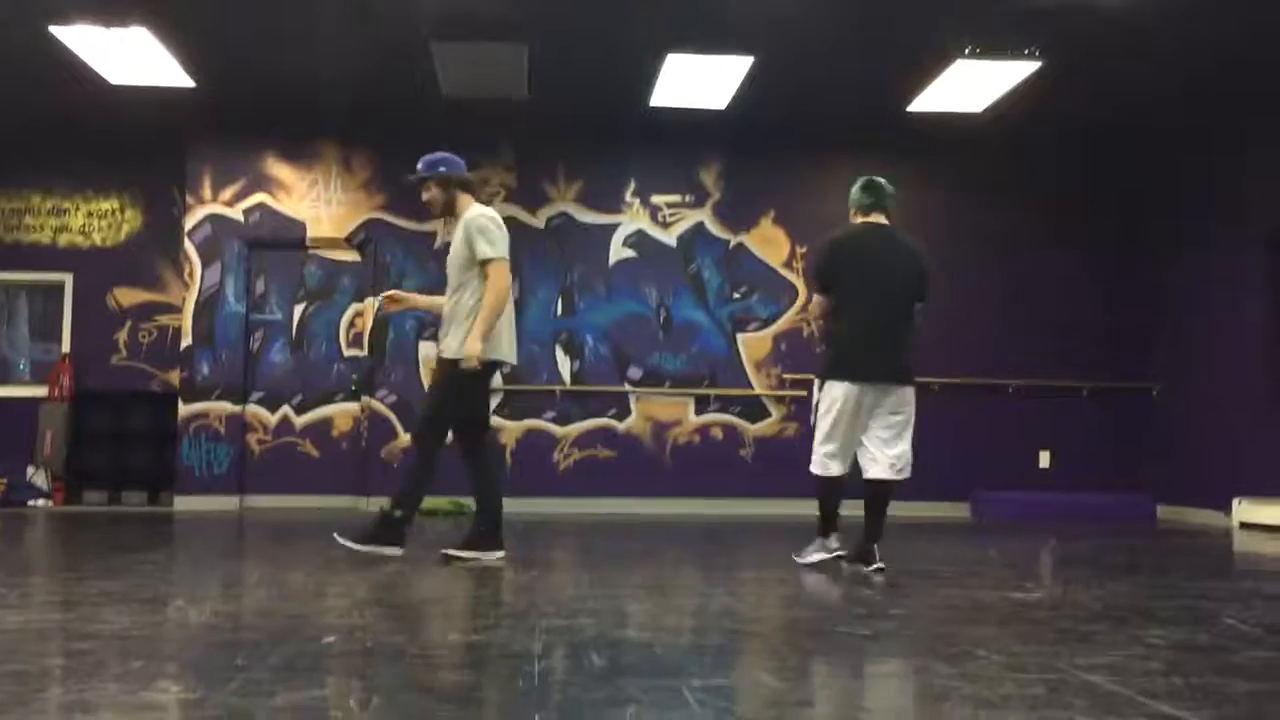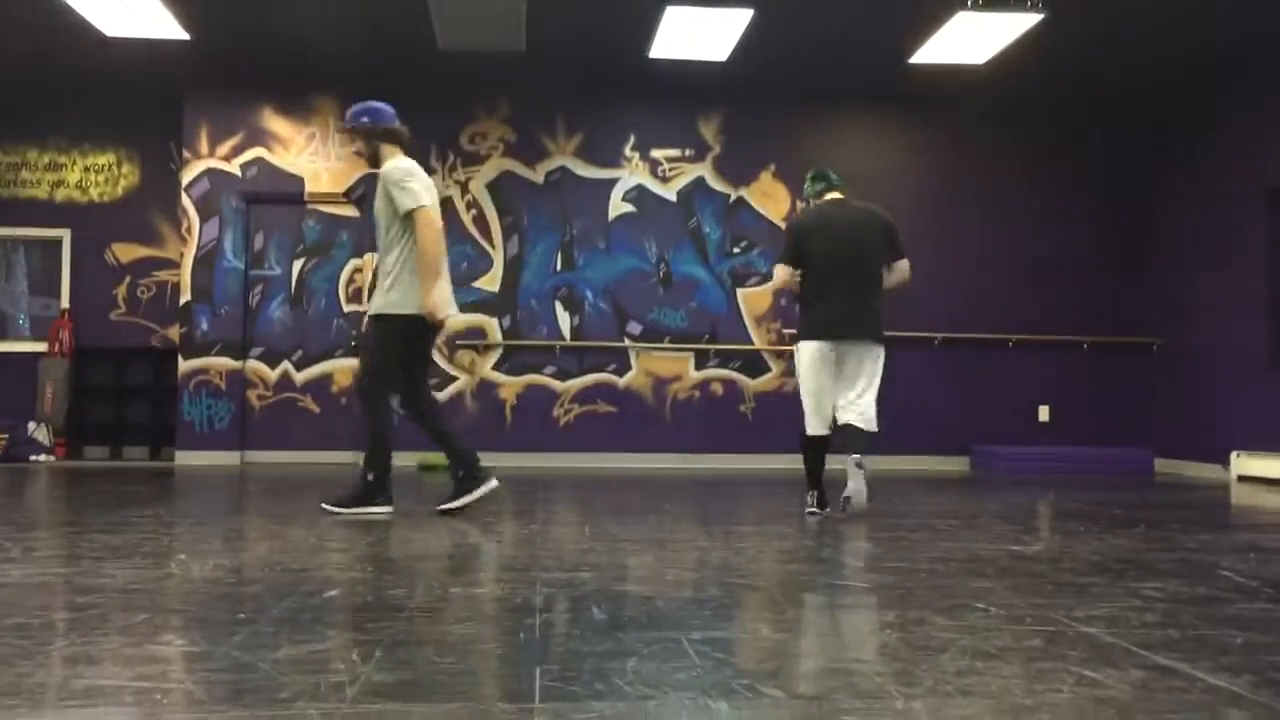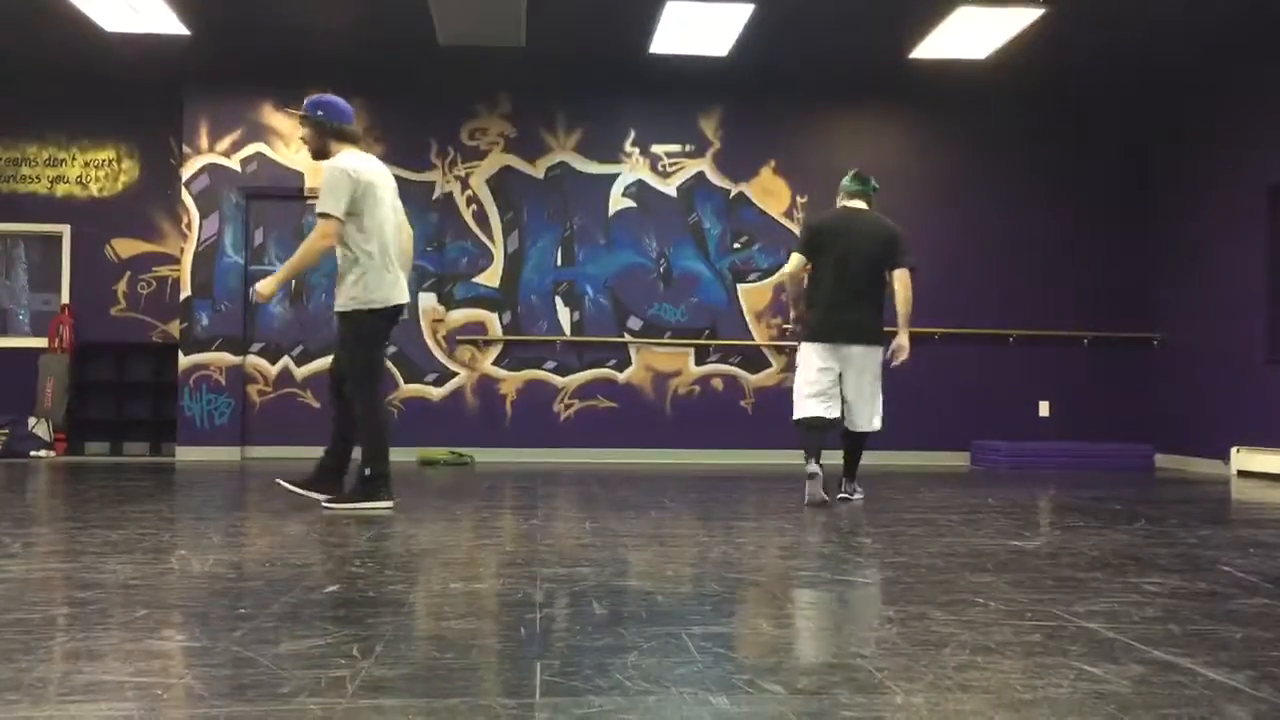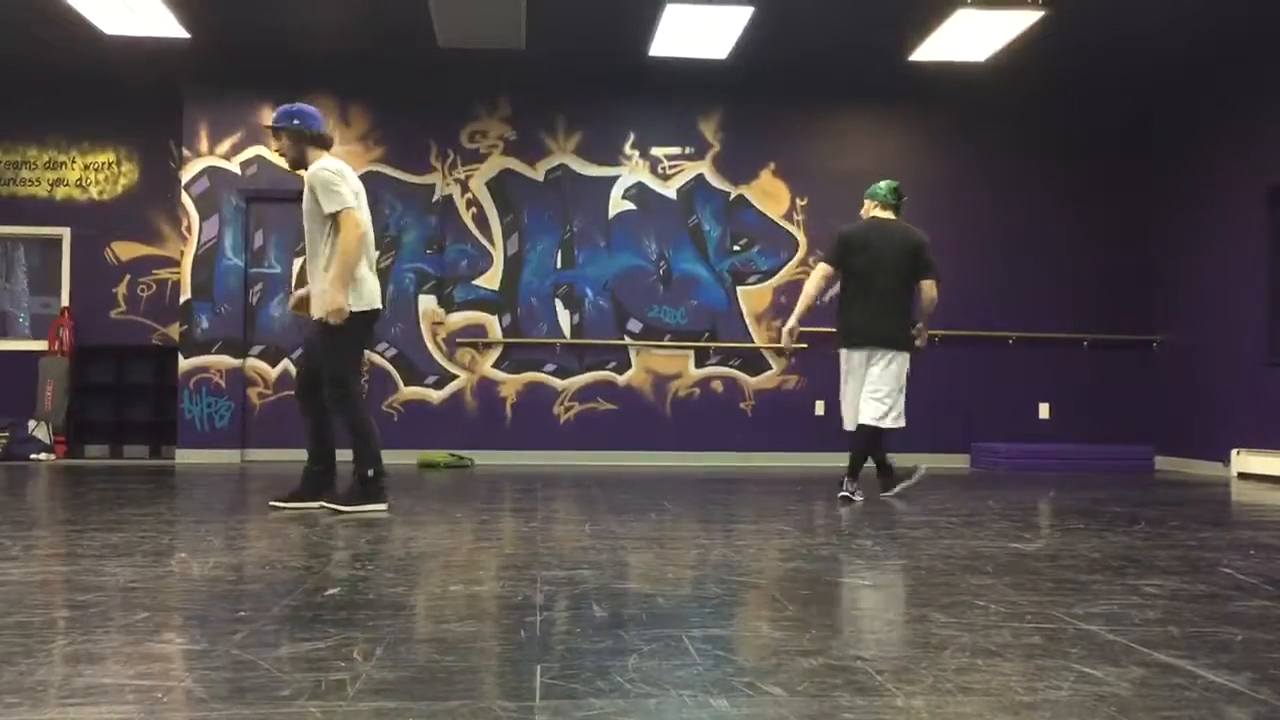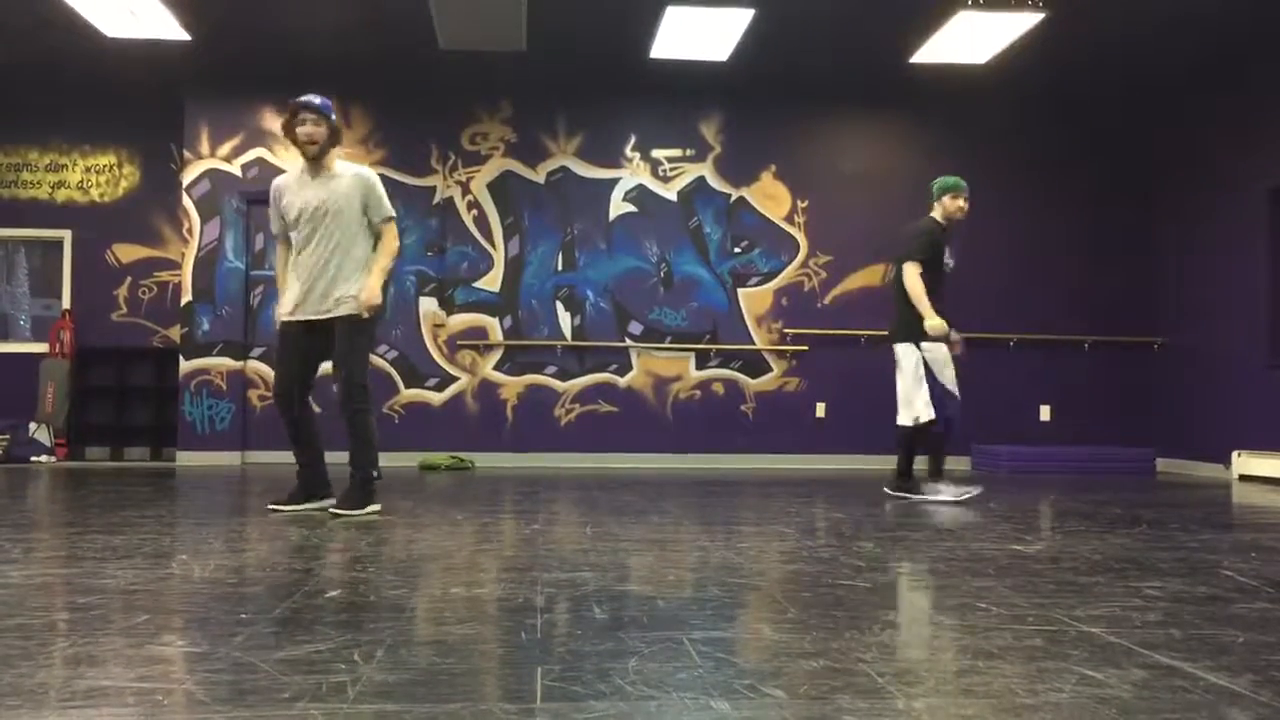
dt=0.5s
person 1, frame 1
left shoulder: (480, 219)
right shoulder: (462, 228)
left elbow: (500, 282)
left wrist: (476, 337)
right wrist: (411, 300)
left hip: (470, 352)
right hip: (465, 352)
left knee: (428, 433)
right knee: (473, 440)
left ankle: (391, 529)
right ankle: (487, 536)
person 1, frame 2
left shoulder: (395, 172)
right shoulder: (409, 172)
left elbow: (429, 227)
left wrist: (431, 292)
left hip: (401, 308)
right hip: (413, 306)
left knee: (372, 392)
right knee: (414, 395)
left ankle: (374, 490)
right ankle: (471, 474)
person 1, frame 3
left shoulder: (340, 168)
right shoulder: (374, 167)
left elbow: (325, 236)
right elbow: (405, 232)
left wrist: (277, 280)
right wrist: (402, 279)
left hip: (366, 298)
right hip: (386, 294)
left knee: (362, 388)
right knee: (345, 383)
left ankle: (375, 485)
right ankle: (330, 477)
person 1, frame 4
left shoulder: (323, 172)
right shoulder: (331, 174)
left elbow: (353, 230)
left wrist: (337, 291)
right wrist: (312, 290)
left hip: (347, 305)
right hip: (332, 306)
left knee: (343, 392)
right knee: (308, 387)
left ankle: (370, 486)
right ankle: (319, 483)
person 1, frame 5
left shoulder: (361, 179)
right shoulder: (282, 186)
left elbow: (389, 236)
left wrist: (374, 283)
right wrist: (283, 298)
left hip: (350, 308)
right hip: (300, 311)
left knee: (352, 395)
right knee: (287, 393)
left ankle: (363, 488)
right ankle: (313, 485)
person 2, frame 1
left shoulder: (836, 247)
right shoulder: (912, 254)
left elbow: (819, 307)
right elbow: (914, 310)
left hip: (843, 367)
right hip: (895, 371)
left knee: (830, 452)
right knee: (884, 457)
left ankle: (828, 539)
right ankle: (869, 547)
person 2, frame 2
left shoulder: (801, 223)
right shoulder: (878, 219)
left elbow: (783, 279)
right elbow: (902, 272)
left hip: (816, 330)
right hip: (866, 330)
left knee: (816, 413)
right knee: (857, 408)
left ankle: (816, 494)
right ankle: (855, 463)
person 2, frame 3
left shoulder: (818, 223)
right shoulder: (888, 231)
left elbow: (793, 270)
right elbow: (901, 282)
left wrist: (797, 306)
right wrist: (903, 333)
left hip: (819, 330)
right hip: (865, 334)
left knee: (815, 404)
right knee: (860, 411)
left ankle: (813, 465)
right ankle: (849, 483)
person 2, frame 4
left shoulder: (849, 235)
right shoulder: (916, 240)
left elbow: (819, 276)
right elbow: (929, 293)
left wrist: (795, 319)
right wrist: (921, 326)
left hip: (853, 335)
right hip: (893, 337)
left knee: (858, 410)
right knee: (877, 410)
left ankle: (886, 474)
right ankle: (850, 481)
person 2, frame 5
left shoulder: (937, 235)
right shoulder: (924, 231)
right elbow: (910, 275)
left wrist: (949, 331)
right wrist: (929, 316)
left hip: (914, 333)
right hip: (919, 332)
left knee: (916, 408)
right knee: (943, 403)
left ankle: (903, 480)
right ankle: (934, 479)
